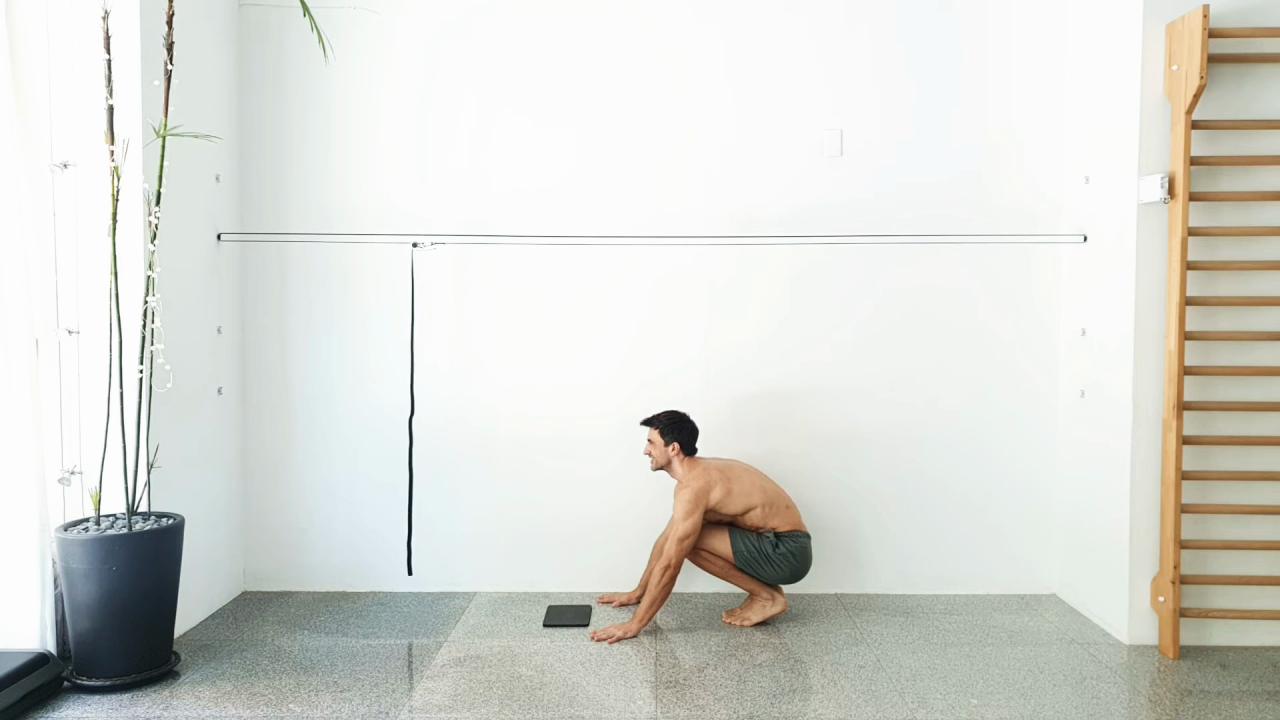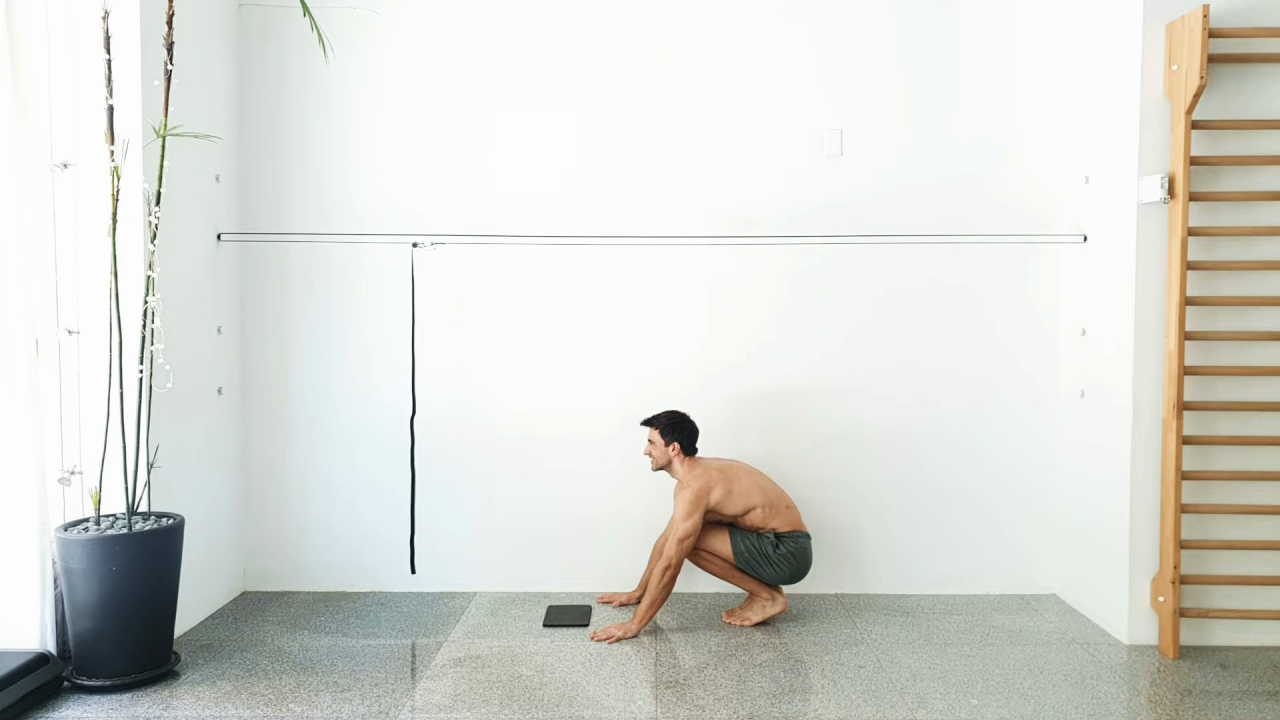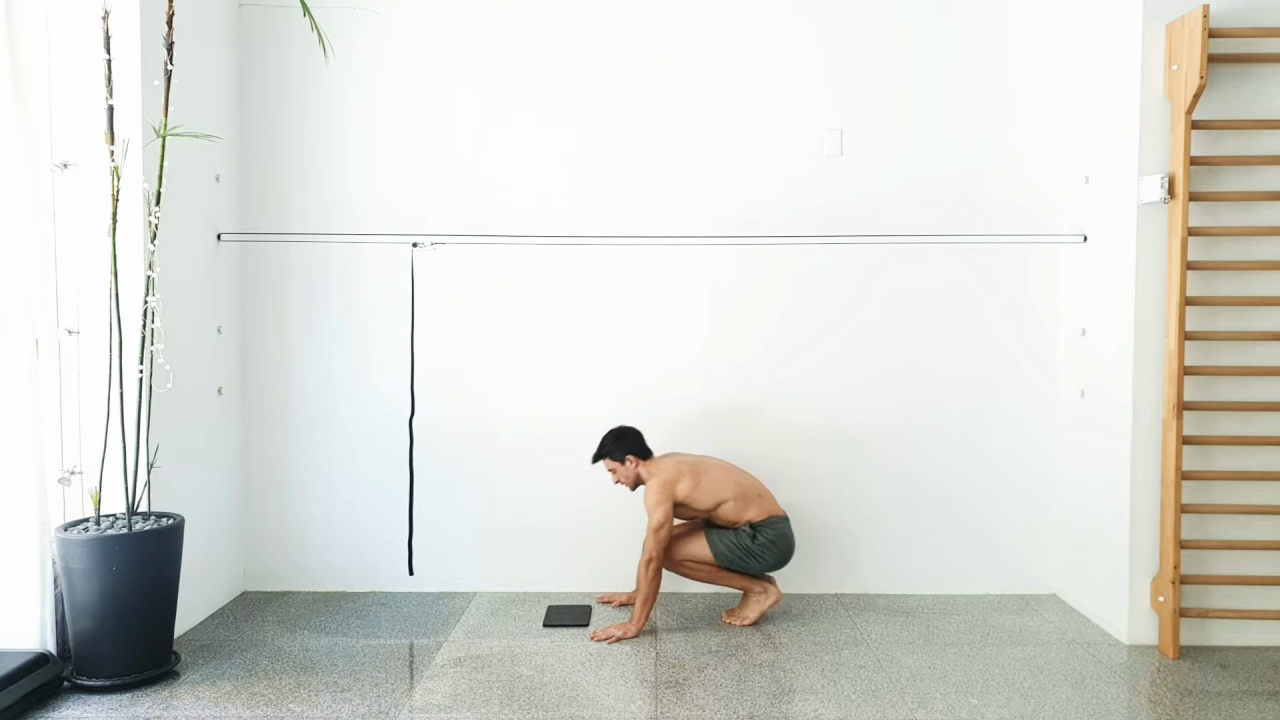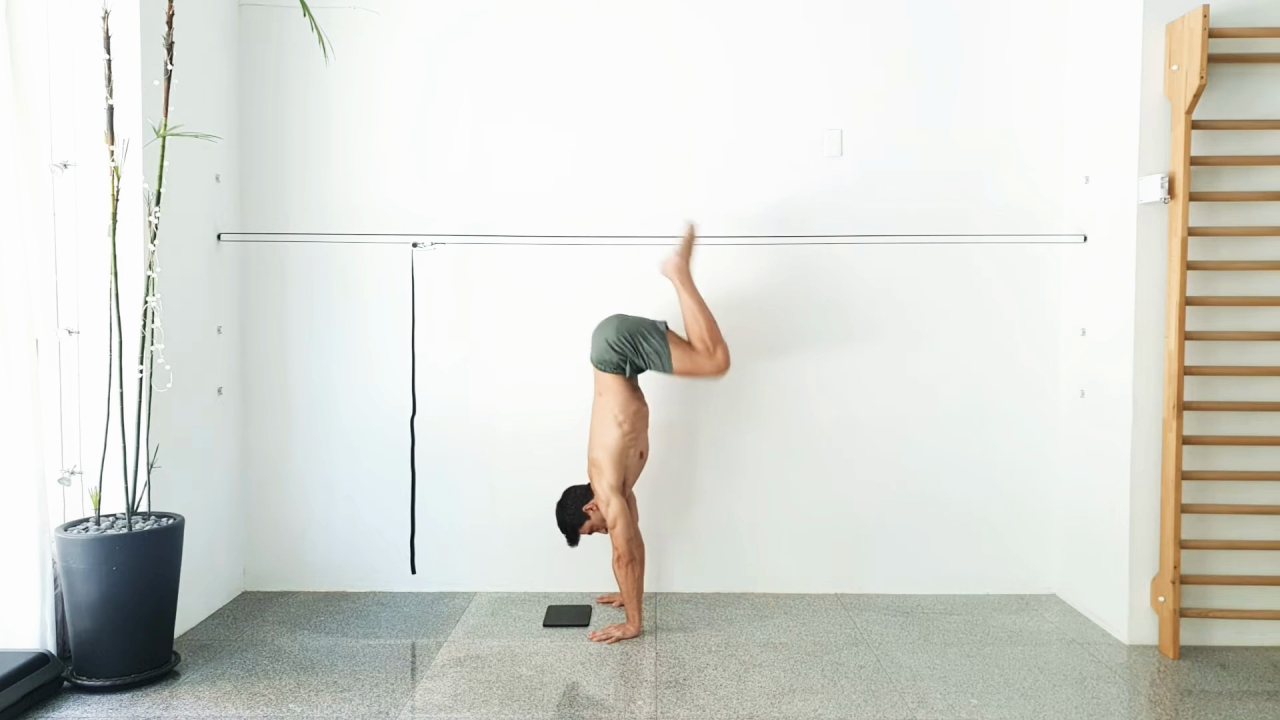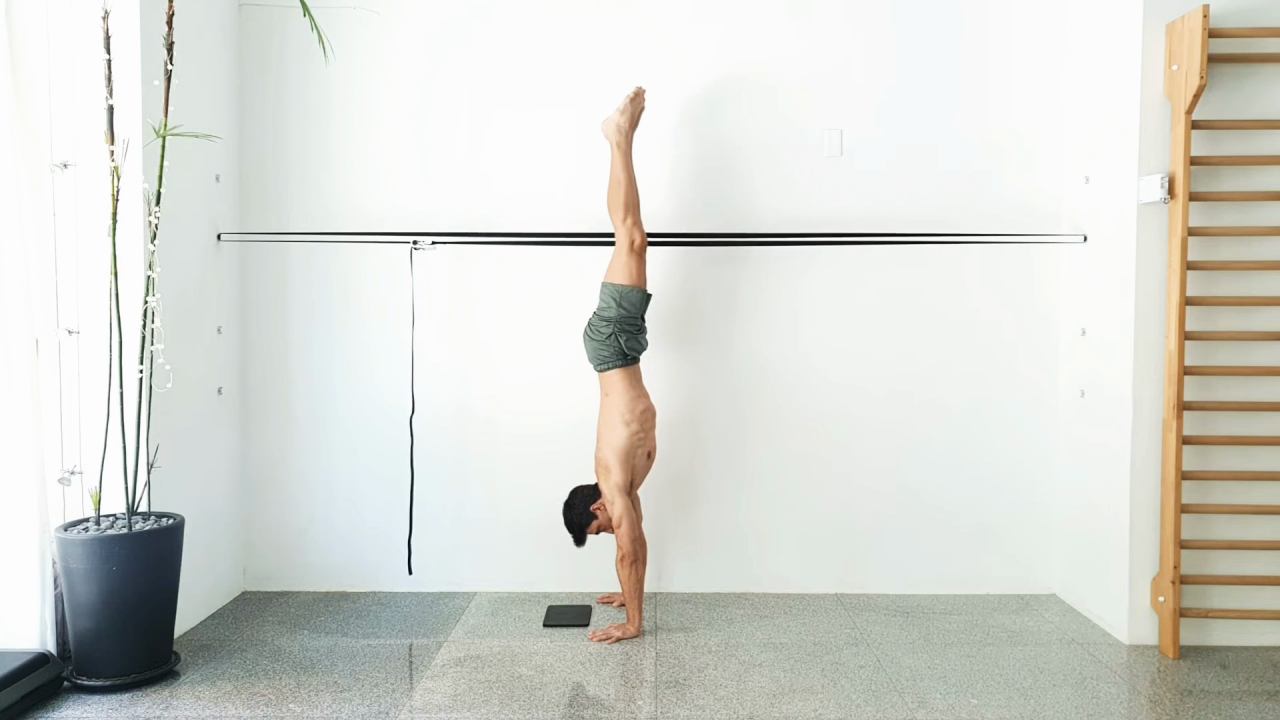
dt=1s
person 1, frame 1
left shoulder: (693, 486)
right shoulder: (699, 473)
left elbow: (669, 564)
right elbow: (666, 541)
left wrist: (635, 624)
right wrist: (638, 593)
left hip: (786, 552)
right hip: (779, 546)
left knee: (688, 541)
right knee: (684, 539)
left ankle: (766, 597)
right ankle: (764, 589)
person 1, frame 2
left shoulder: (694, 487)
right shoulder: (698, 473)
left elbow: (669, 564)
right elbow: (666, 541)
left wrist: (635, 624)
right wrist: (638, 593)
left hip: (787, 552)
right hip: (779, 545)
left knee: (688, 542)
right knee: (683, 539)
left ankle: (766, 597)
right ankle: (764, 589)
person 1, frame 3
left shoulder: (659, 484)
right shoulder: (667, 467)
left elbow: (652, 557)
right elbow: (654, 541)
left wrist: (635, 624)
right wrist: (637, 593)
left hip: (768, 539)
right hip: (760, 528)
left knee: (668, 552)
right knee: (666, 540)
left ankle: (759, 589)
right ankle: (756, 583)
person 1, frame 4
left shoulder: (608, 491)
left elbow: (625, 556)
left wrist: (633, 624)
right wrist: (629, 595)
right hip: (620, 345)
left ankle: (680, 272)
person 1, frame 5
left shoulder: (614, 487)
left elbow: (629, 551)
left wrist: (633, 622)
right wrist: (630, 601)
left hip: (615, 345)
right hip: (616, 349)
left knee: (631, 240)
